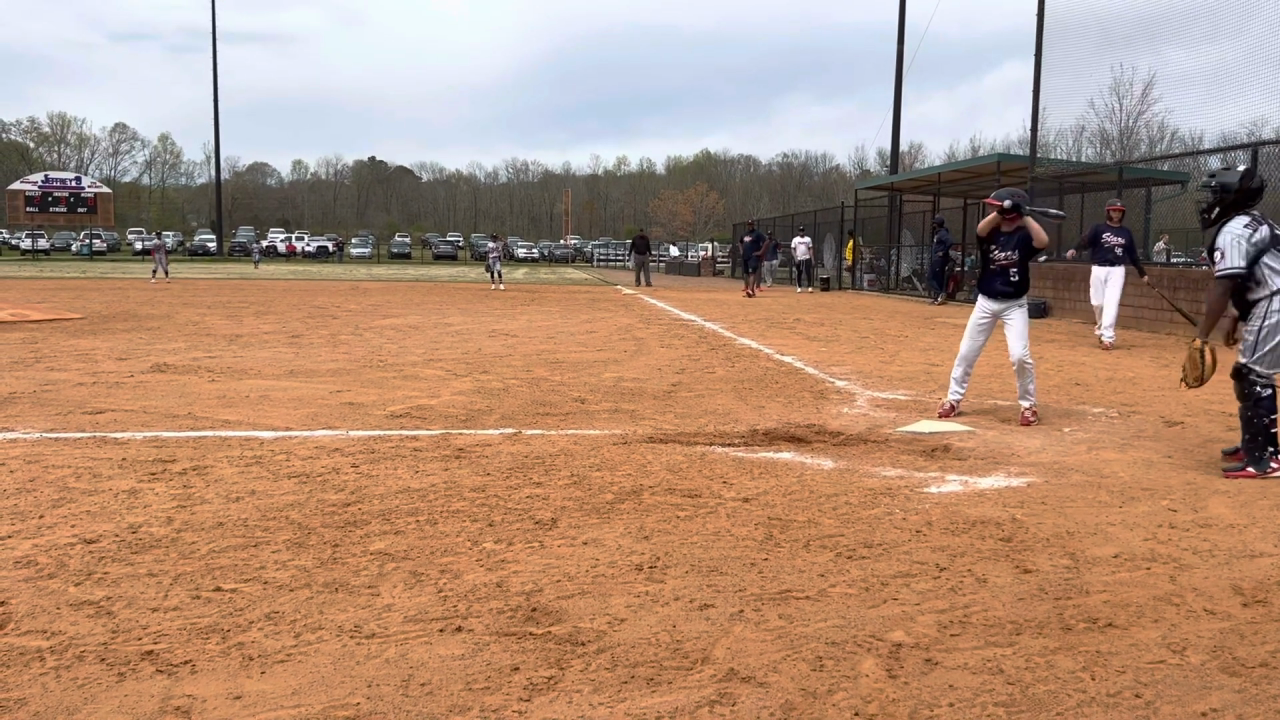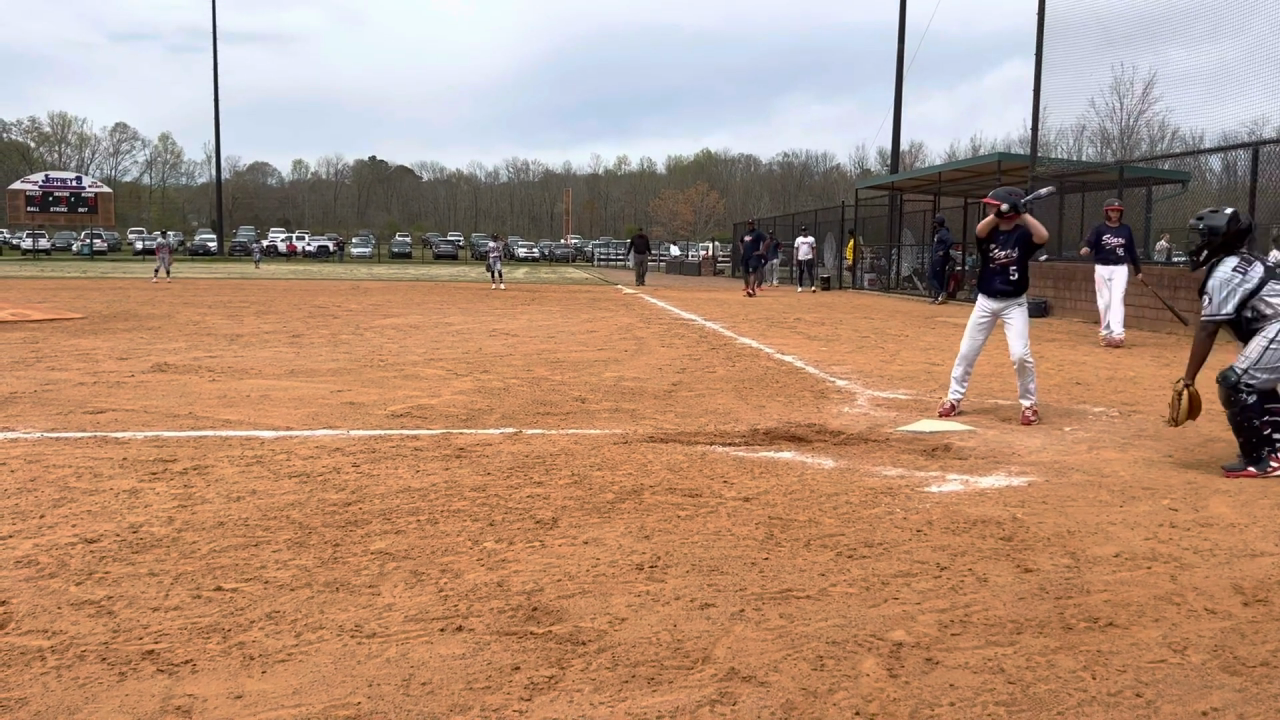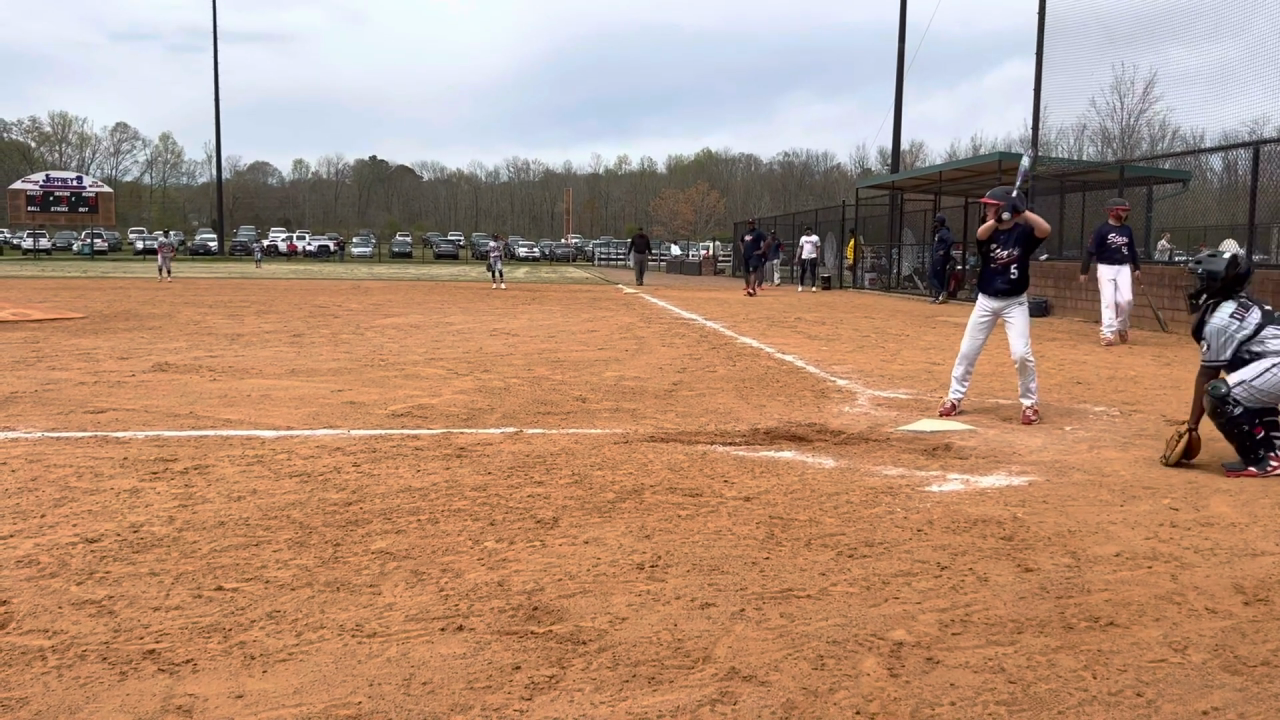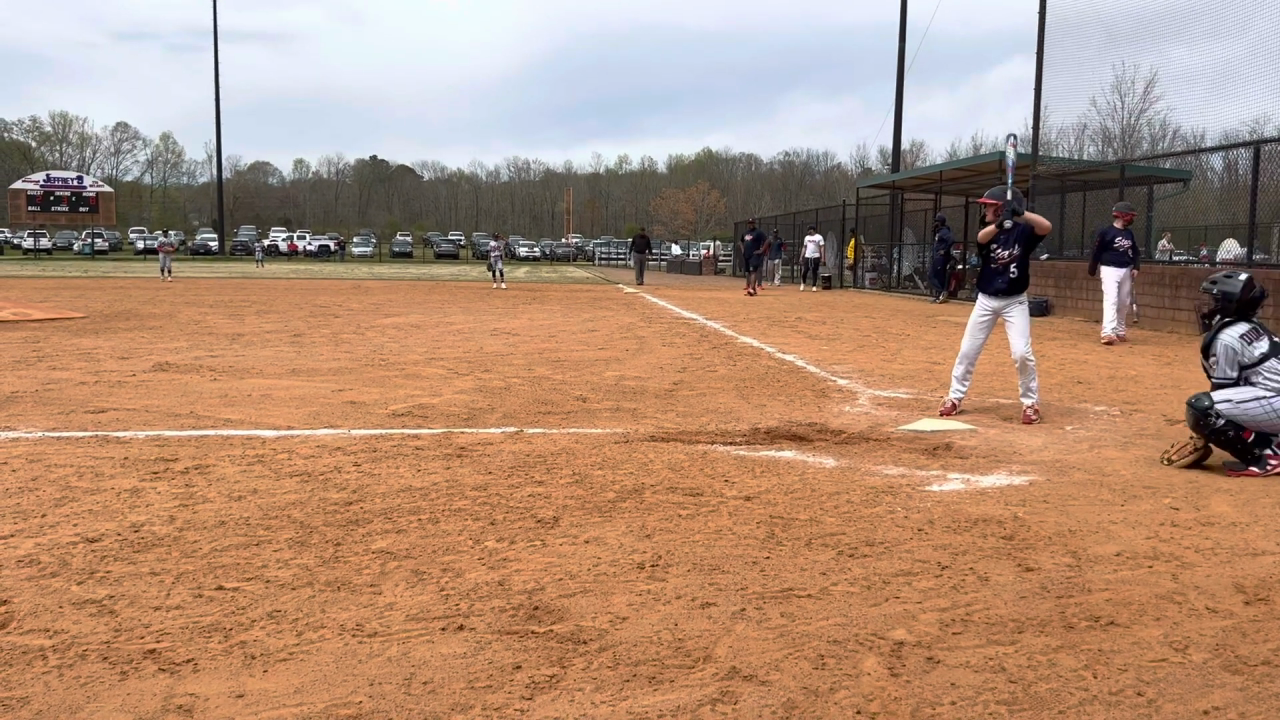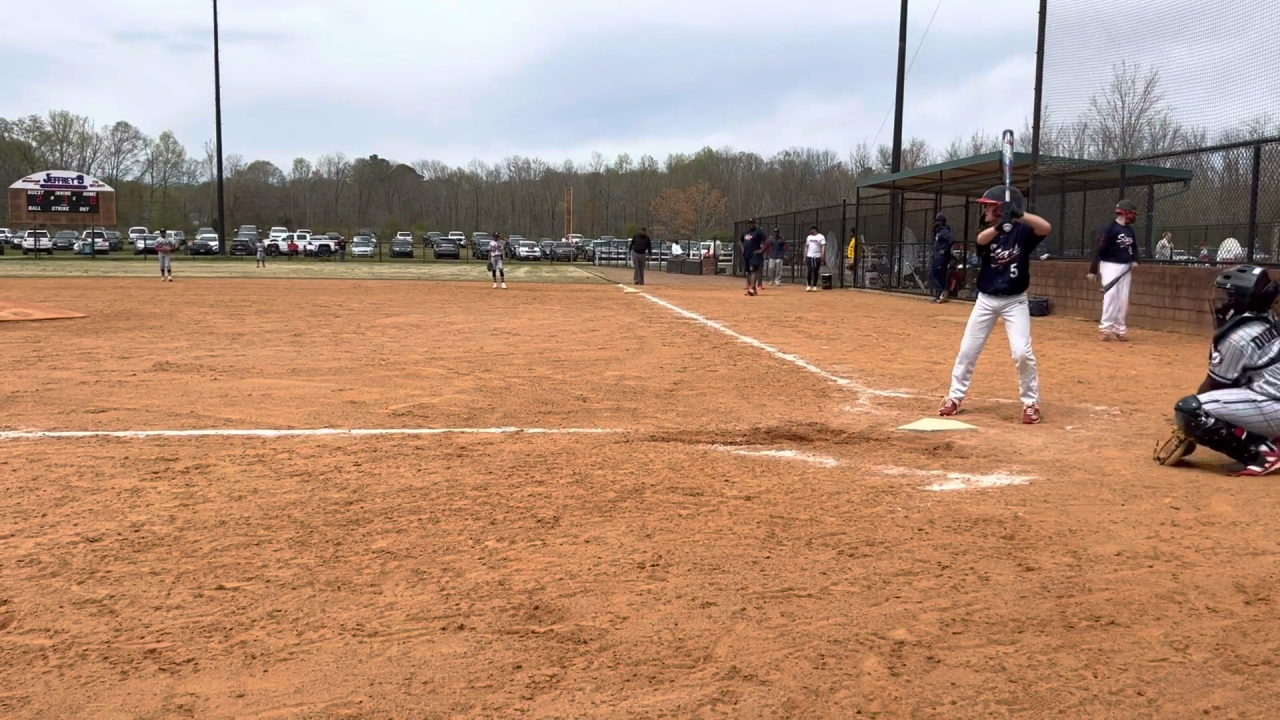
dt=0.2s
person 1, frame 1
left shoulder: (1233, 230)
right shoulder: (1252, 223)
left elbow: (1222, 287)
left wrist: (1201, 337)
right wrist: (1239, 319)
left knee: (1251, 377)
person 1, frame 2
left shoulder: (1221, 275)
right shoulder: (1241, 263)
left elbow: (1206, 332)
left wrist: (1188, 379)
left knee: (1234, 383)
right knee: (1253, 381)
person 1, frame 3
left shoulder: (1218, 320)
right shoulder: (1239, 305)
left elbow: (1207, 374)
left wrist: (1193, 422)
left knee: (1218, 395)
right knee: (1239, 389)
person 1, frame 4
left shoulder: (1226, 339)
right shoulder: (1251, 327)
left elbow: (1218, 392)
left wrist: (1202, 437)
left knee: (1200, 408)
left ankle: (1263, 457)
person 1, frame 5
left shoulder: (1238, 337)
left elbow: (1212, 385)
left wrist: (1186, 429)
left knee: (1188, 410)
left ankle: (1259, 454)
right ankle: (1263, 441)
person 2, frame 1
left shoulder: (1024, 237)
right shoulder: (991, 233)
left elbow: (1043, 241)
right elbow: (981, 229)
left wrist: (1023, 216)
right wrist: (1000, 212)
left hip: (1014, 305)
right hip: (985, 302)
left knee: (1020, 355)
right knee: (967, 352)
left ankle: (1028, 405)
right ankle: (953, 399)
person 2, frame 2
left shoulder: (1023, 235)
right shoulder: (989, 233)
left elbow: (1043, 236)
right elbow: (980, 230)
left wrist: (1021, 213)
right wrist: (998, 214)
left hip: (1014, 304)
right hip: (985, 301)
left knee: (1020, 354)
right knee: (967, 351)
left ankle: (1029, 404)
right ankle: (953, 398)
person 2, frame 3
left shoulder: (1023, 233)
right shoulder: (988, 232)
left elbow: (1045, 229)
right elbow: (980, 234)
left wrist: (1021, 211)
right wrist: (999, 219)
left hip: (1014, 303)
right hip: (986, 301)
left knee: (1021, 353)
right knee: (967, 351)
left ankle: (1030, 404)
right ankle: (954, 398)
person 2, frame 4
left shoulder: (1023, 232)
right shoulder: (988, 231)
left elbow: (1046, 226)
right elbow: (981, 238)
left wrist: (1020, 212)
right wrist: (999, 224)
left hip: (1015, 302)
right hip: (985, 300)
left knee: (1022, 353)
right knee: (967, 350)
left ankle: (1030, 403)
right ankle: (954, 397)
person 2, frame 5
left shoulder: (1022, 232)
right shoulder: (988, 232)
left elbow: (1045, 227)
right elbow: (981, 240)
left wrist: (1019, 214)
right wrist: (999, 226)
left hip: (1014, 301)
right hip: (985, 300)
left knee: (1022, 352)
right knee: (968, 350)
left ankle: (1030, 402)
right ankle: (955, 397)
